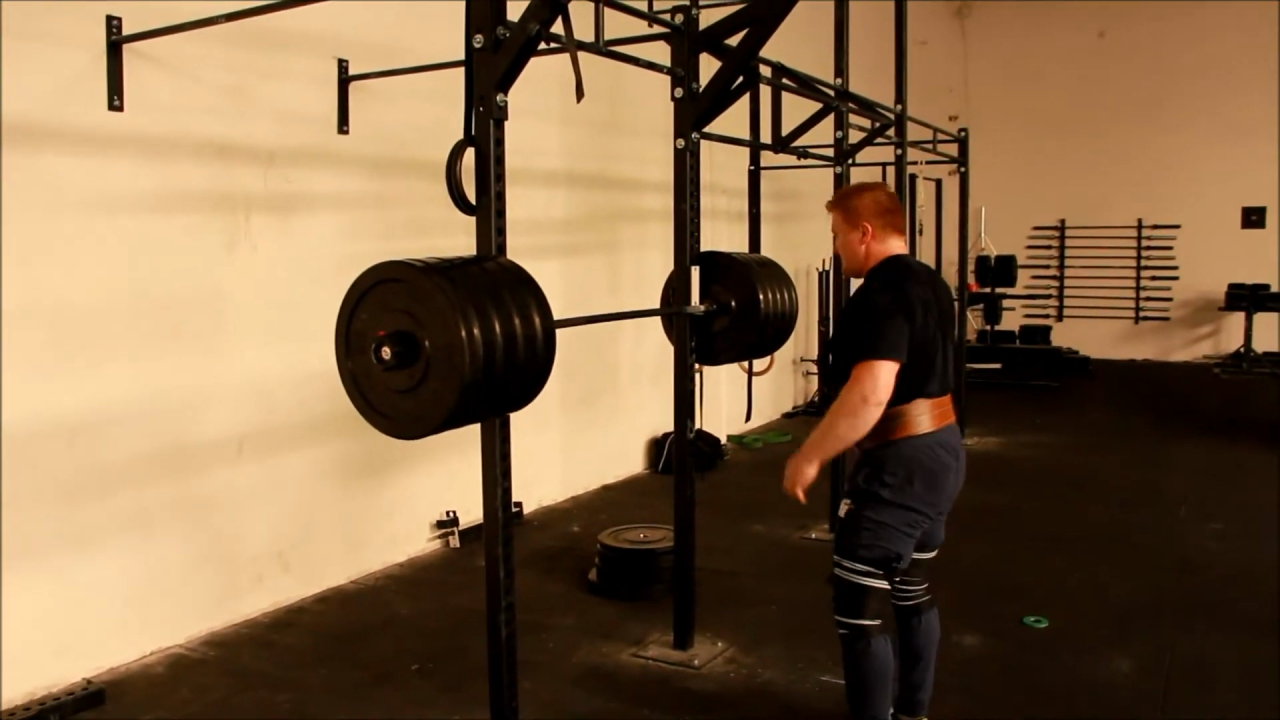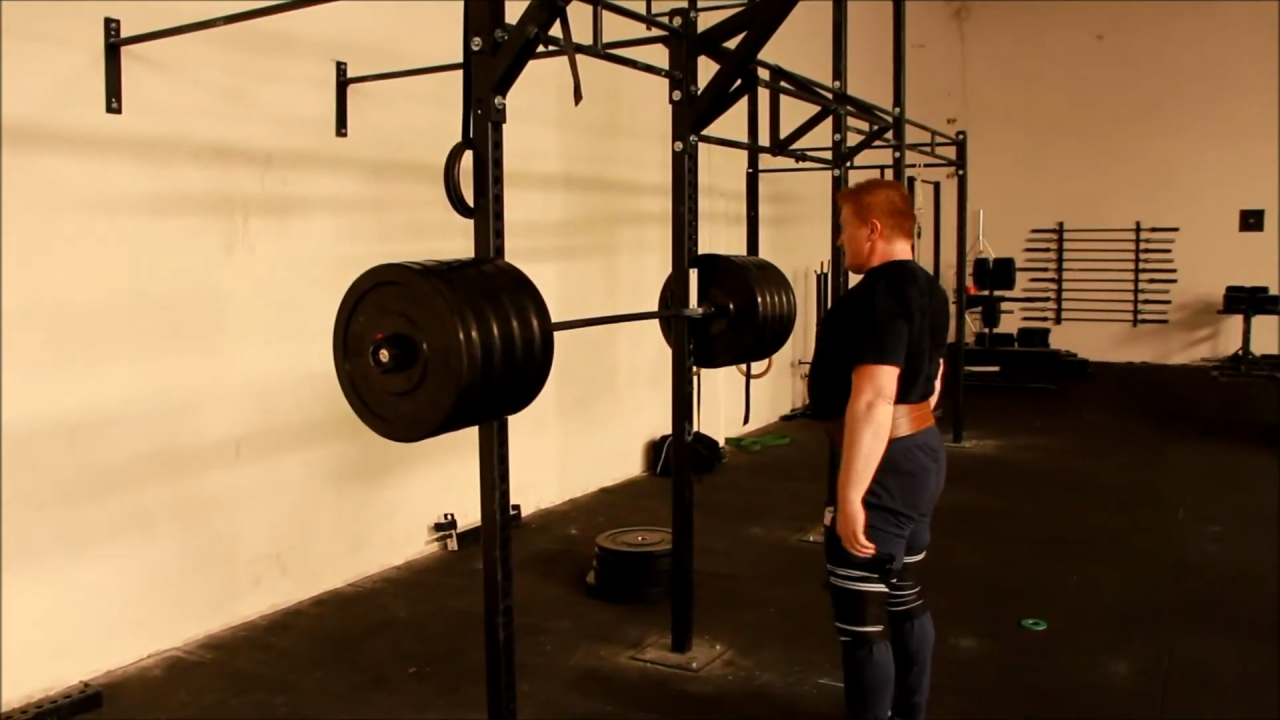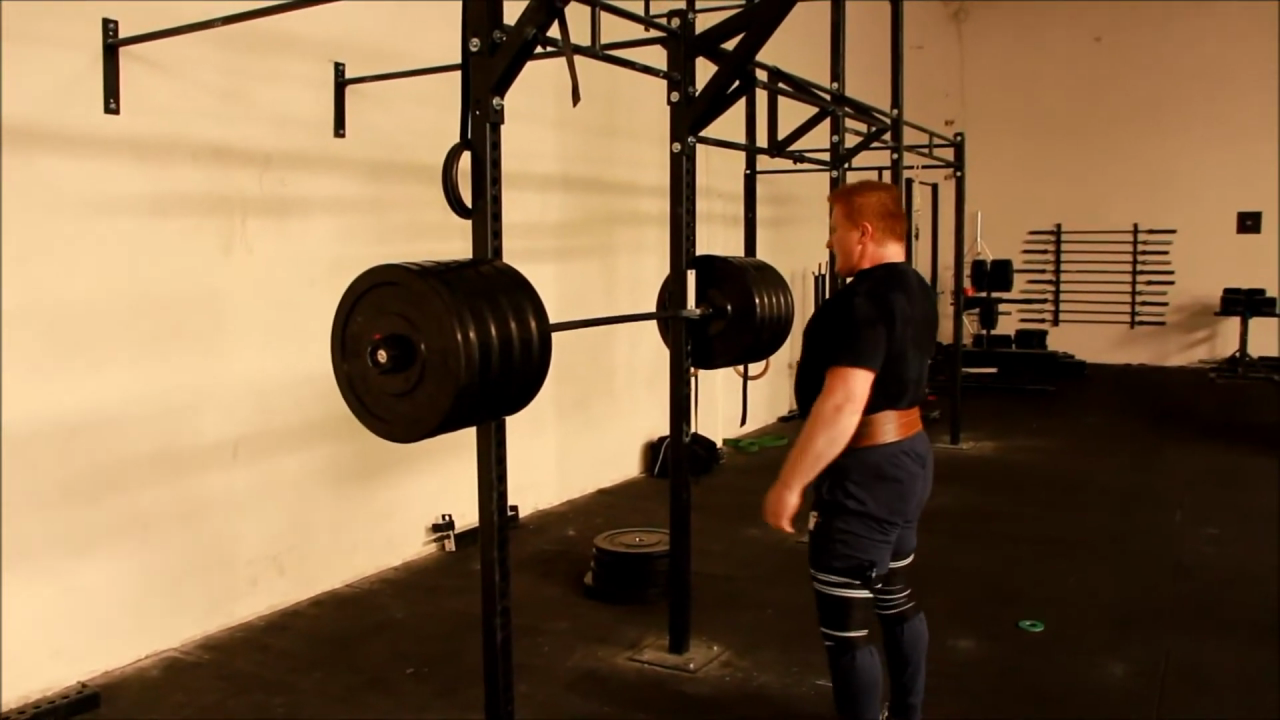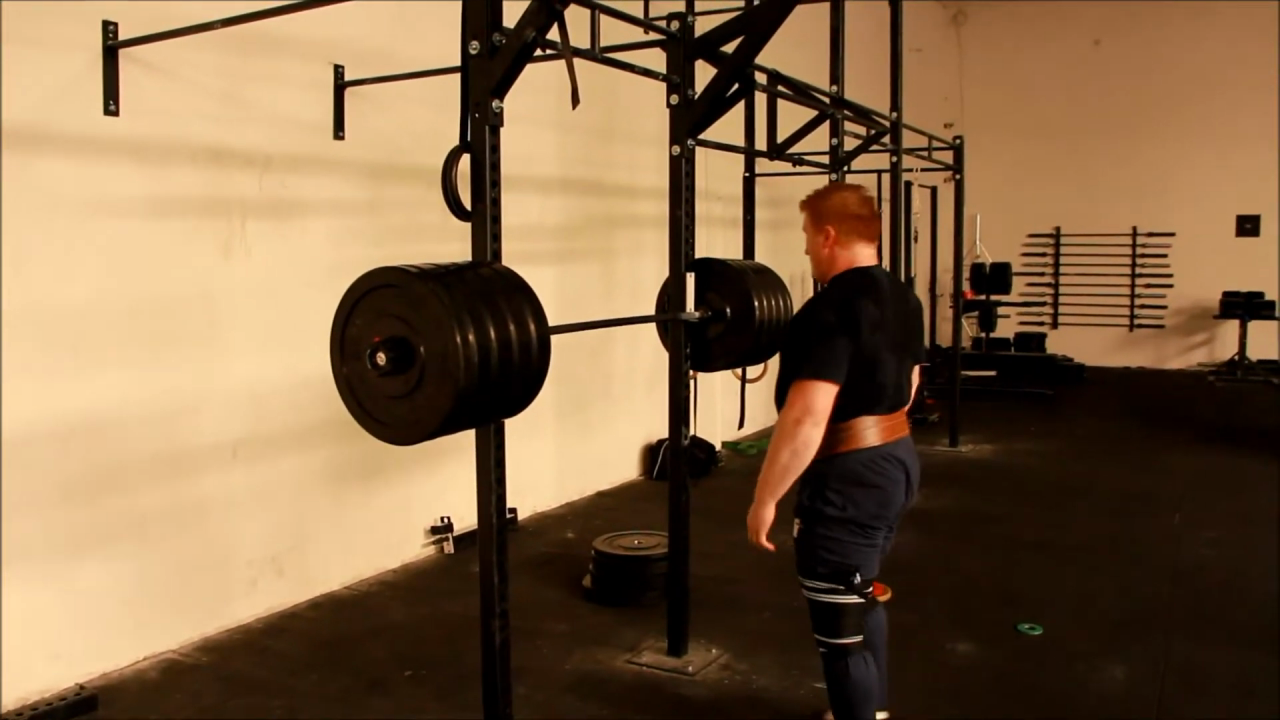
dt=0.3s
person 1, frame 1
left shoulder: (882, 294)
right shoulder: (929, 283)
left elbow: (870, 393)
left wrist: (809, 457)
left hip: (899, 464)
right hip: (941, 449)
left knee: (859, 609)
right knee: (912, 592)
person 1, frame 2
left shoulder: (878, 295)
right shoulder: (925, 288)
left elbow: (872, 400)
left wrist: (848, 496)
left hip: (882, 467)
right hip: (921, 452)
left knee: (861, 618)
right knee: (905, 595)
person 1, frame 3
left shoulder: (863, 300)
right shoulder: (914, 290)
left elbow: (842, 404)
left wrist: (789, 484)
left hip: (865, 470)
right hip: (909, 455)
left knee: (846, 620)
right knee: (895, 597)
person 1, frame 4
left shoulder: (830, 309)
right shoulder: (902, 297)
left elbow: (806, 417)
left wrist: (765, 498)
left hip: (849, 477)
right hip: (896, 460)
left knee: (839, 624)
right knee: (860, 596)
